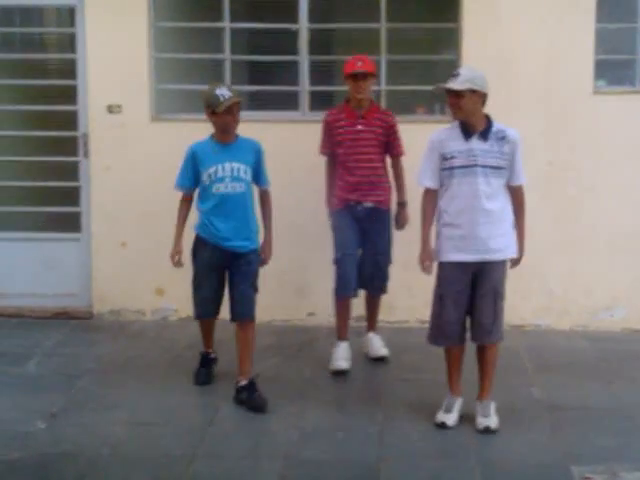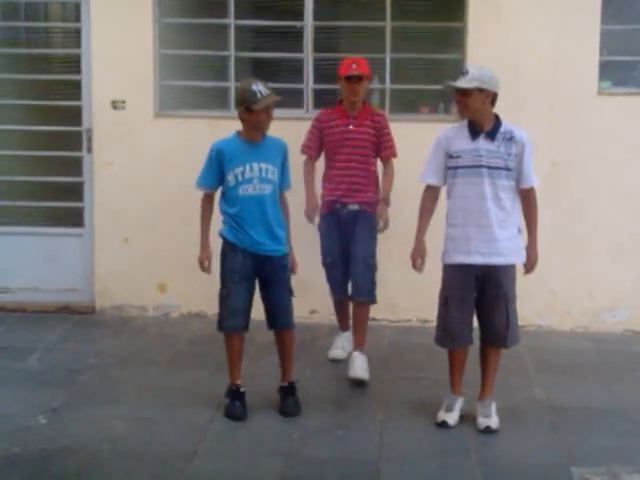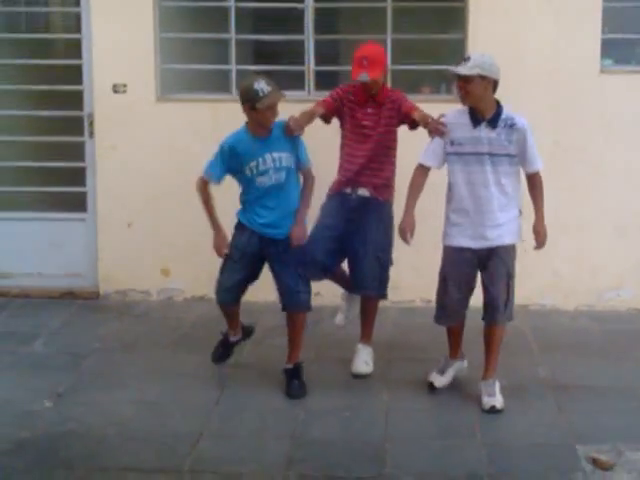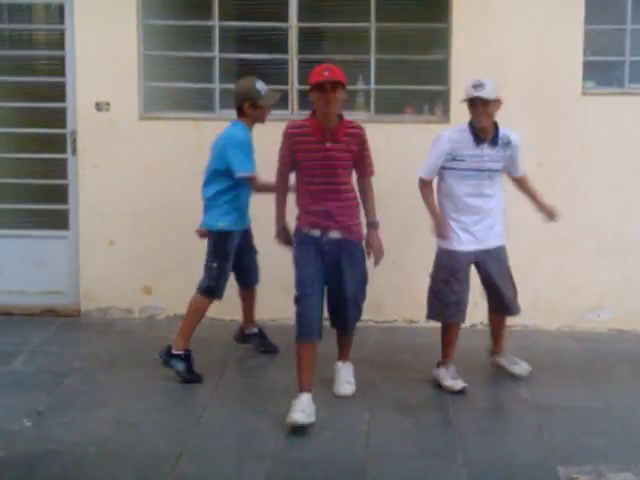
dt=0.7s
person 1, frame 1
left shoulder: (508, 139)
right shoulder: (440, 140)
left elbow: (516, 191)
right elbow: (430, 193)
left wrist: (520, 238)
right wrist: (425, 242)
left hip: (494, 248)
right hip: (452, 249)
left knee: (489, 327)
right knee: (450, 325)
left ankle: (485, 400)
right ankle: (454, 396)
person 1, frame 2
left shoulder: (517, 140)
right shoulder: (447, 139)
left elbow: (528, 193)
right elbow: (432, 190)
left wrist: (533, 242)
right wrist: (419, 239)
left hip: (502, 252)
right hip: (459, 251)
left knee: (496, 328)
right knee: (455, 325)
left ankle: (486, 400)
right ankle: (455, 396)
person 1, frame 3
left shoulder: (517, 126)
right shoulder: (449, 123)
left elbow: (533, 174)
right elbow: (424, 167)
left wrist: (540, 218)
right wrist: (409, 211)
left hip: (501, 233)
right hip: (460, 233)
left knee: (497, 307)
right knee: (451, 303)
left ankle: (490, 379)
right ankle: (455, 359)
person 1, frame 4
left shoulder: (509, 142)
right shoulder: (448, 139)
left elbow: (518, 175)
right elbow: (425, 179)
left wrist: (540, 202)
right wrist: (436, 215)
left hip: (491, 236)
right hip: (455, 238)
left knee: (504, 297)
right knee: (450, 304)
left ankle: (499, 353)
right ankle: (445, 366)
person 2, frame 1
left shoulder: (386, 119)
right shoulder: (332, 119)
left elbow: (395, 162)
right elbow: (331, 163)
left wrist: (402, 204)
right wrist: (329, 204)
left hip: (378, 206)
right hip: (345, 206)
left knee: (376, 272)
right knee: (345, 272)
left ankle: (371, 333)
right ankle: (342, 344)
person 2, frame 2
left shoulder: (378, 120)
right shoulder: (324, 119)
left elbow: (388, 164)
right elbow: (309, 160)
left wrist: (384, 201)
right wrist: (310, 197)
left hip: (365, 209)
right hip: (332, 208)
left knee: (363, 276)
right knee: (336, 275)
left ankle: (359, 353)
right ankle: (344, 332)
person 2, frame 3
left shoulder: (395, 100)
right shoulder: (345, 95)
left elbow: (417, 114)
right elbow: (317, 110)
left wrist: (429, 122)
right wrist: (300, 120)
left hip: (376, 198)
right hip: (342, 193)
left knee: (371, 273)
right knee: (314, 257)
left ankle: (365, 345)
right ankle: (350, 290)
person 2, frame 4
left shoulder: (356, 133)
right shoulder: (294, 132)
left elbow: (364, 182)
right elbow: (283, 178)
left wrist: (373, 227)
right wrist: (280, 222)
left hip: (347, 235)
right hip: (309, 237)
left knee: (348, 306)
right knee: (308, 314)
left ankle: (343, 362)
right ankle: (304, 397)
person 3, frame 1
left shoulder: (253, 148)
right shoulder: (197, 152)
left elbow: (264, 193)
right elbow: (187, 197)
left wrist: (268, 238)
right wrist: (177, 240)
left hip: (245, 244)
right hip: (209, 242)
left knee: (245, 314)
right knee: (206, 308)
left ankle: (245, 384)
right ankle: (208, 354)
person 3, frame 2
left shoulder: (279, 148)
right shoulder: (222, 150)
left elbow: (281, 198)
right elbow: (208, 197)
left wrist: (289, 247)
right wrist: (204, 244)
left hip: (274, 249)
right hip: (237, 249)
left knee: (284, 320)
right knee: (234, 320)
left ankle: (287, 385)
right ankle: (235, 389)
person 3, frame 3
left shoulder: (288, 132)
right shoulder: (233, 145)
left elbow: (307, 175)
right elbow: (204, 184)
left wrist: (300, 220)
right wrist: (217, 231)
left hip: (285, 231)
right hip: (250, 229)
left knee: (297, 301)
right knee: (227, 292)
left ankle: (293, 367)
right ankle: (235, 333)
person 3, frame 4
left shoulder: (237, 134)
right shoulder: (236, 139)
left elbow: (218, 178)
right elbow: (252, 184)
left wrist: (206, 218)
left hip: (238, 221)
right hip: (225, 223)
left knee: (249, 277)
right knee: (211, 286)
left ankle: (249, 329)
right ankle: (177, 351)
